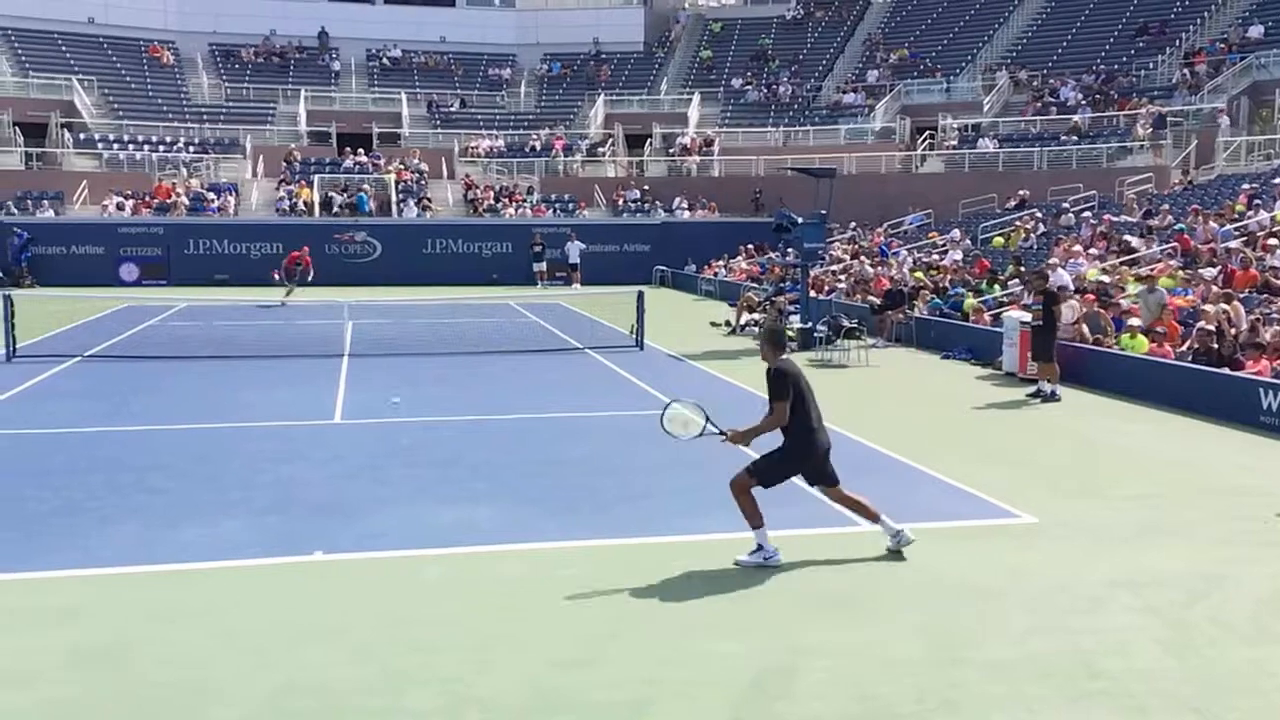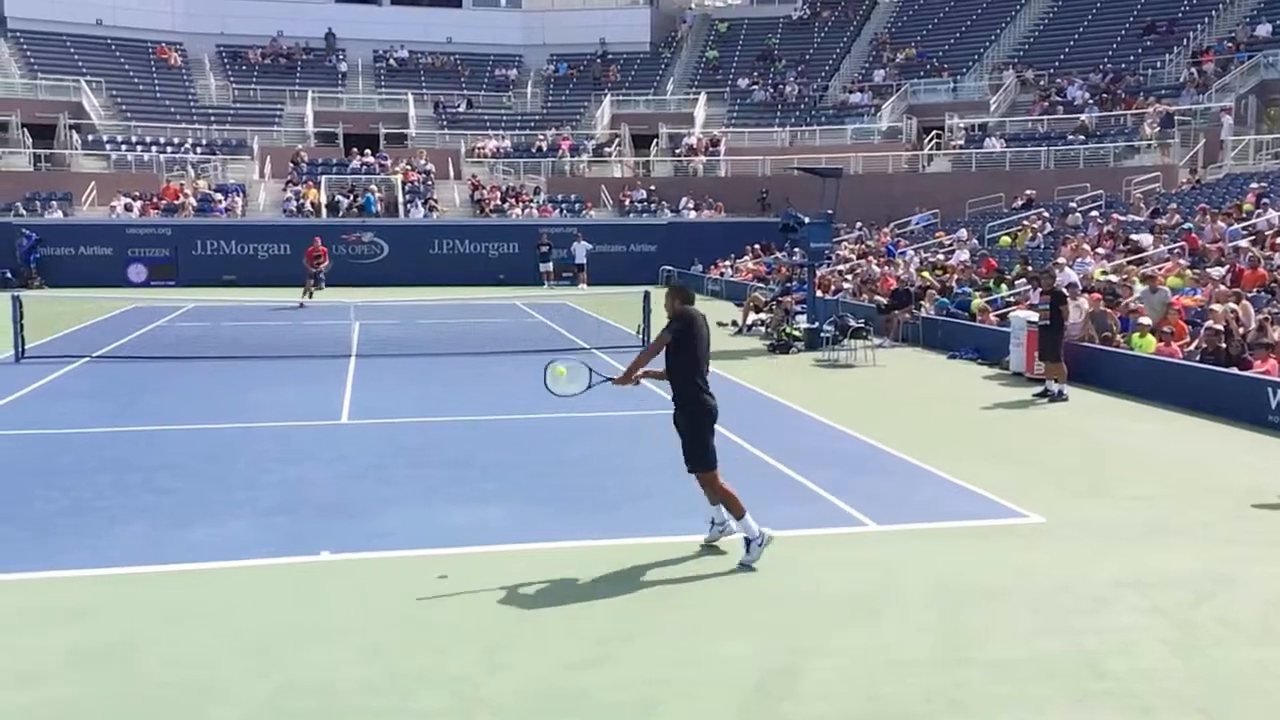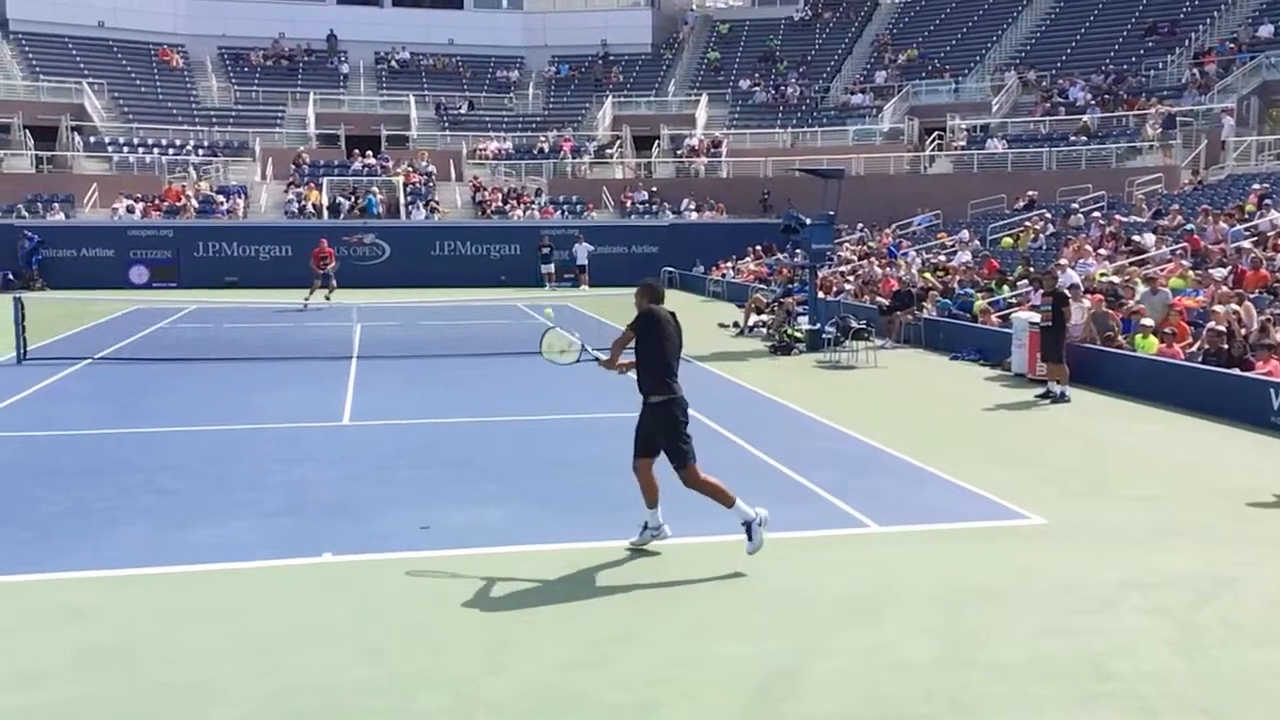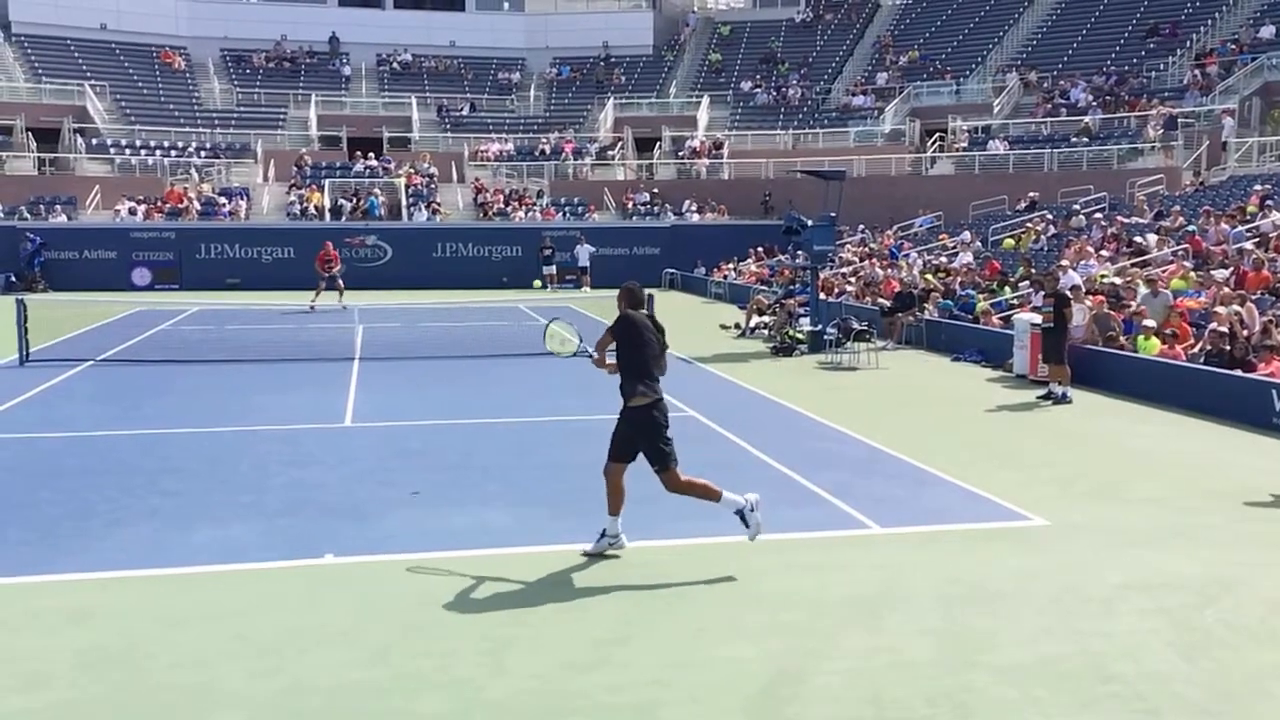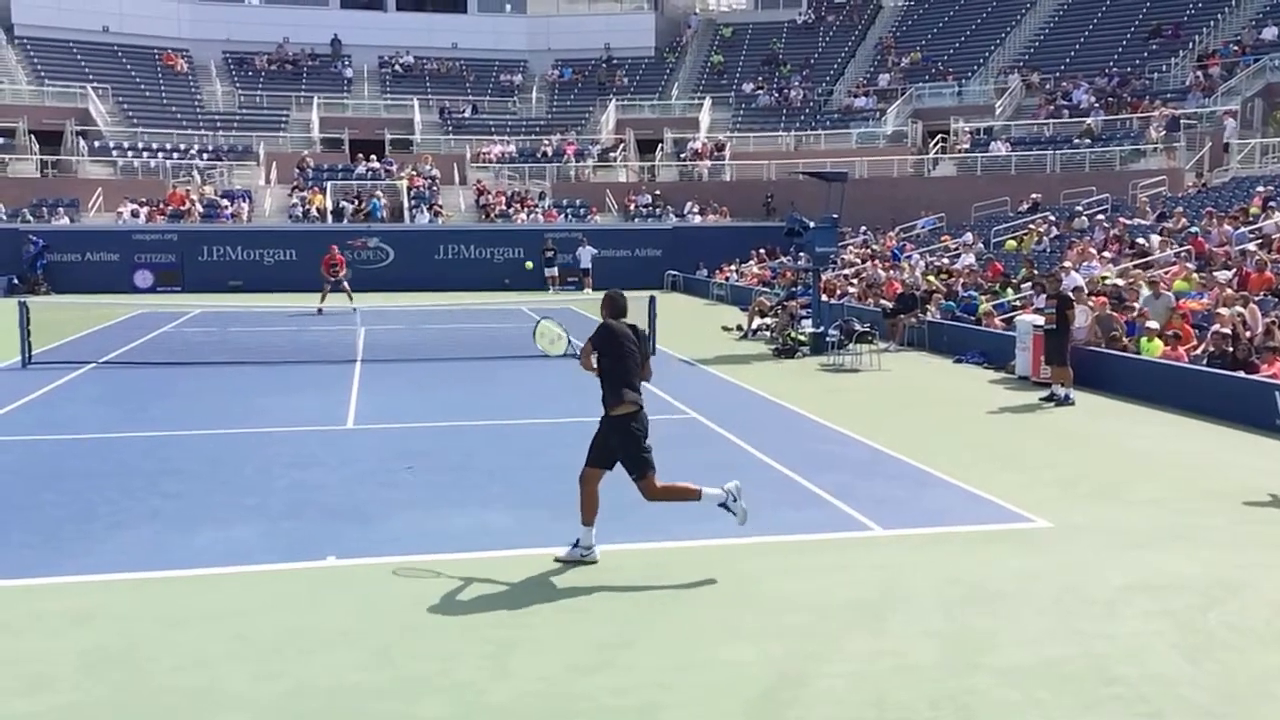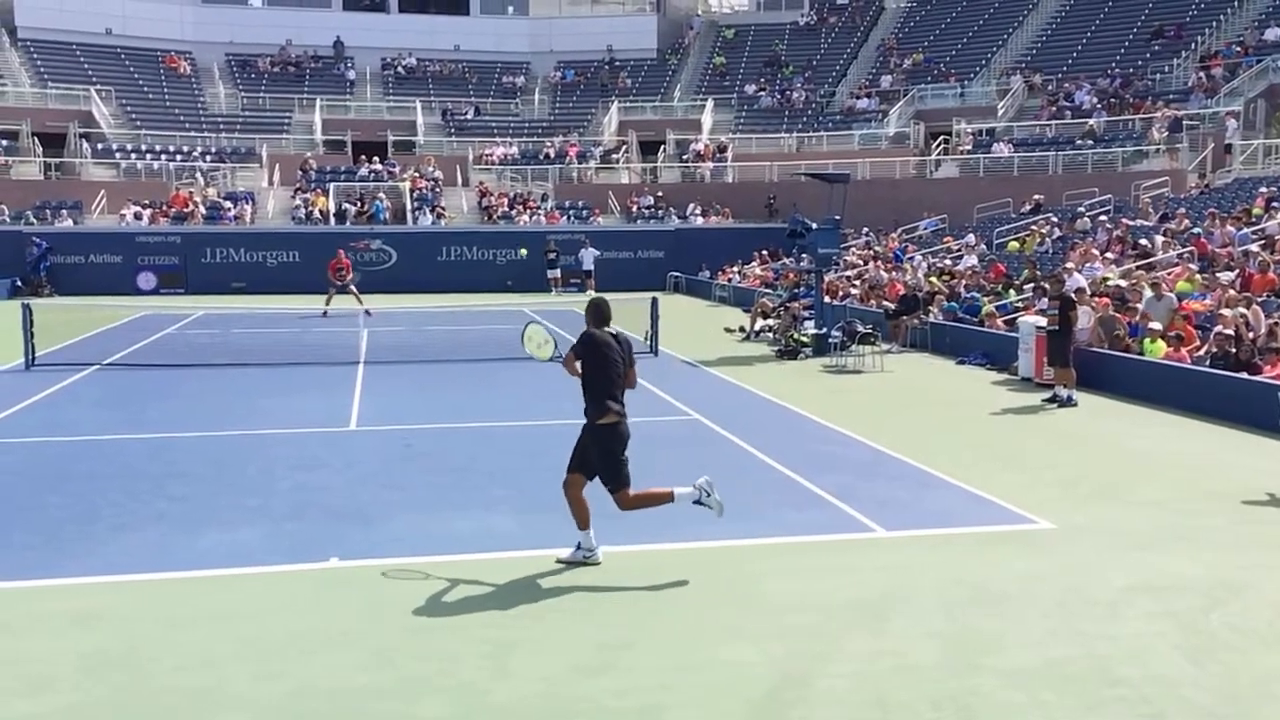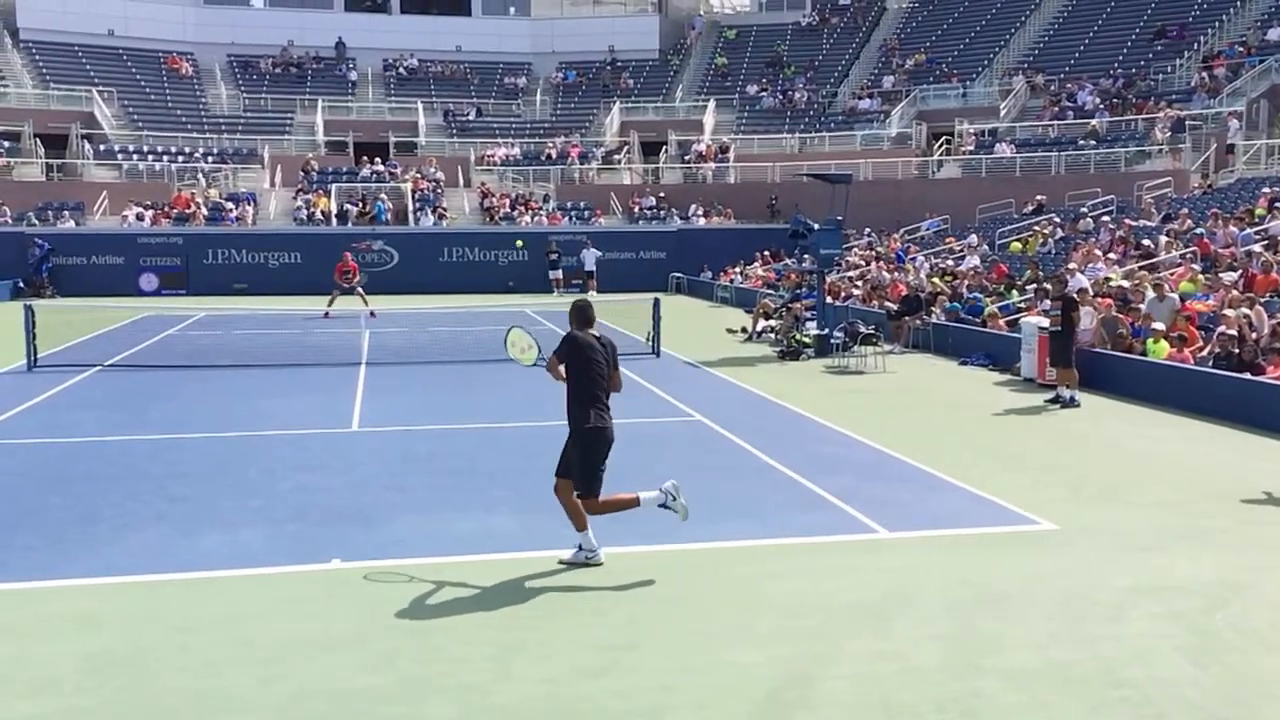
dt=0.4s
person 1, frame 1
left shoulder: (780, 373)
right shoulder: (777, 370)
left elbow: (779, 418)
right elbow: (774, 413)
left wrist: (745, 433)
right wrist: (750, 435)
left hip: (800, 447)
right hip: (817, 443)
left knee: (739, 485)
right knee: (837, 494)
left ankle: (765, 551)
right ankle: (896, 533)
person 1, frame 2
left shoulder: (686, 316)
right shoulder: (693, 322)
left elbow: (653, 349)
right elbow: (676, 371)
left wrist: (628, 374)
right wrist: (642, 374)
left hip: (694, 408)
right hip: (689, 406)
left knee: (709, 479)
right knee: (707, 472)
left ankle: (755, 535)
right ankle: (721, 521)
person 1, frame 3
left shoulder: (649, 314)
right shoulder: (669, 321)
left elbow: (620, 344)
left wrist: (612, 361)
right wrist: (634, 364)
left hip: (666, 406)
right hip: (654, 405)
left knee: (691, 477)
right knee: (641, 466)
left ankle: (750, 517)
right ankle: (655, 525)
person 1, frame 4
left shoulder: (627, 319)
right shoulder: (655, 325)
left elbow: (601, 346)
left wrist: (602, 360)
left hip: (646, 411)
right hip: (634, 410)
left knee: (673, 481)
right knee: (612, 471)
left ankle: (742, 505)
right ankle: (612, 534)
person 1, frame 5
left shoulder: (608, 329)
right shoulder: (638, 334)
left elbow: (585, 355)
right elbow: (646, 374)
left wrist: (591, 366)
left hip: (627, 421)
right hip: (614, 420)
left knee: (651, 489)
right knee: (588, 478)
left ankle: (723, 496)
right ankle: (586, 546)
person 1, frame 6
left shoulder: (590, 338)
right shoulder: (623, 342)
left elbow: (568, 363)
right elbow: (631, 382)
left wrist: (579, 372)
left hip: (607, 429)
right hip: (598, 427)
left knee: (626, 500)
right knee: (572, 485)
left ankle: (696, 492)
right ankle: (588, 548)
person 1, frame 7
left shoulder: (573, 340)
right shoulder: (607, 344)
left elbow: (552, 366)
right elbow: (616, 385)
left wrist: (564, 376)
left hip: (591, 432)
right hip: (588, 430)
left knee: (592, 505)
right knee: (562, 488)
left ankle: (662, 496)
right ankle: (589, 549)
